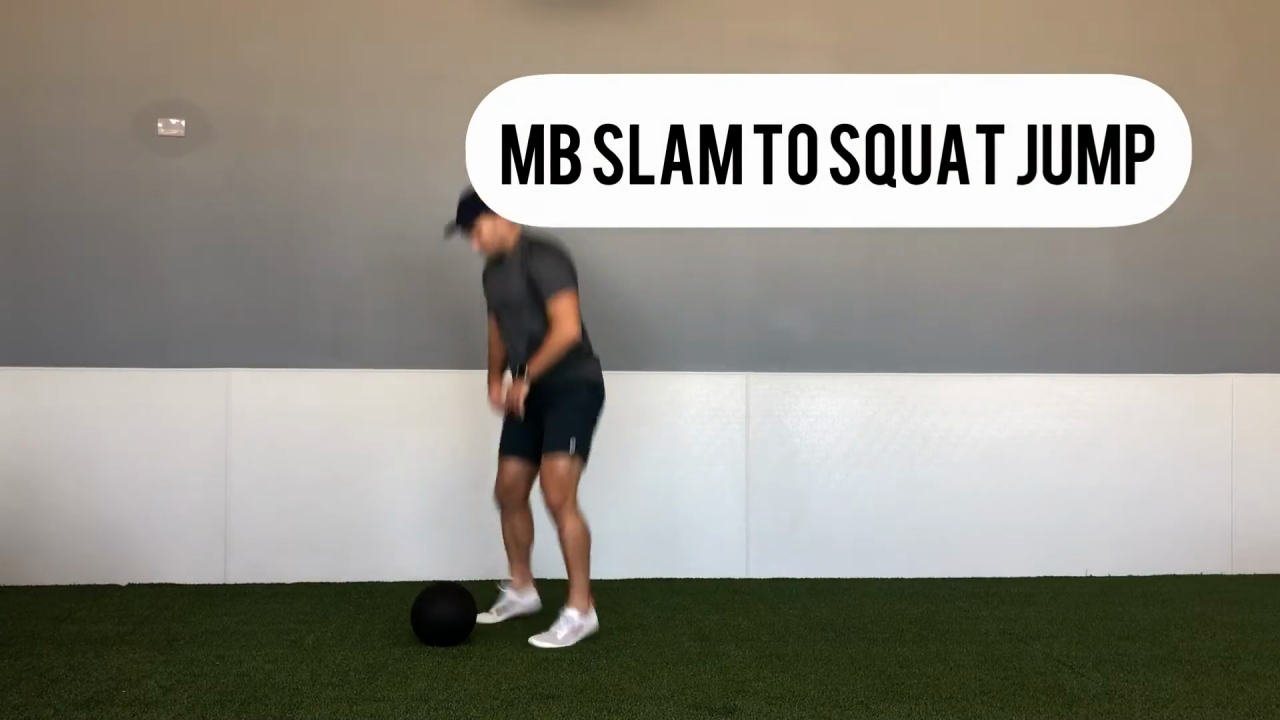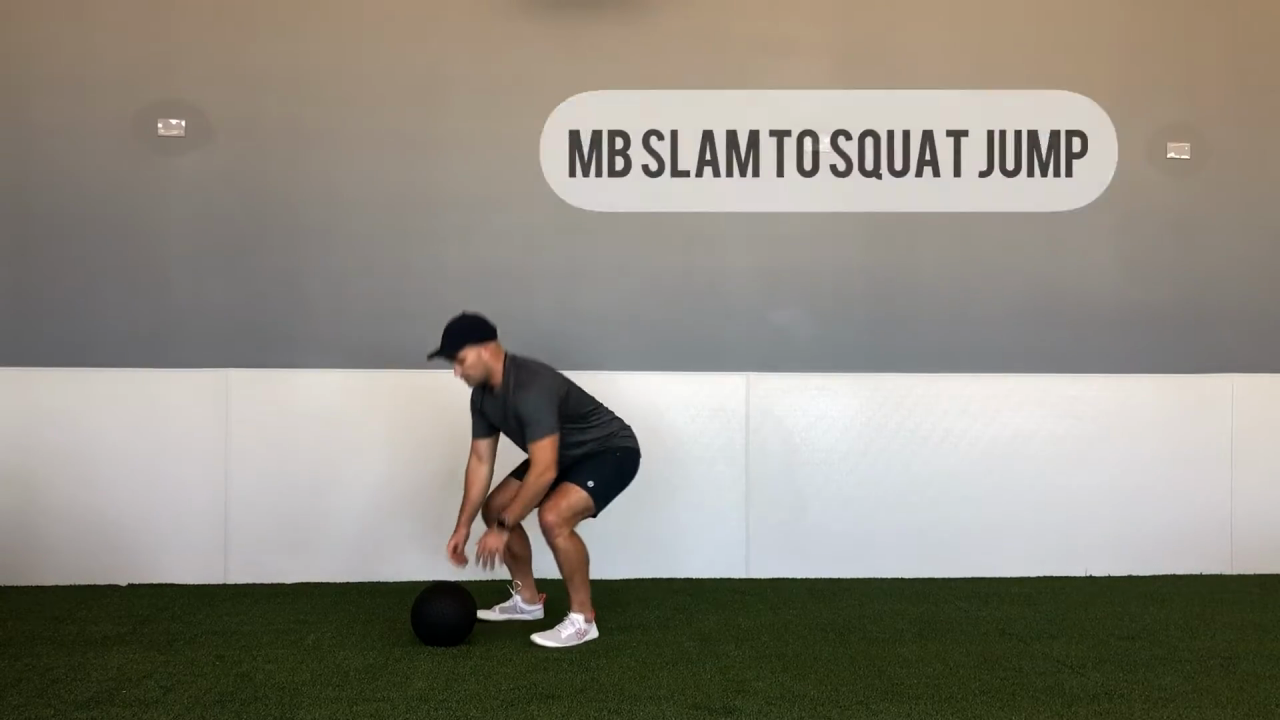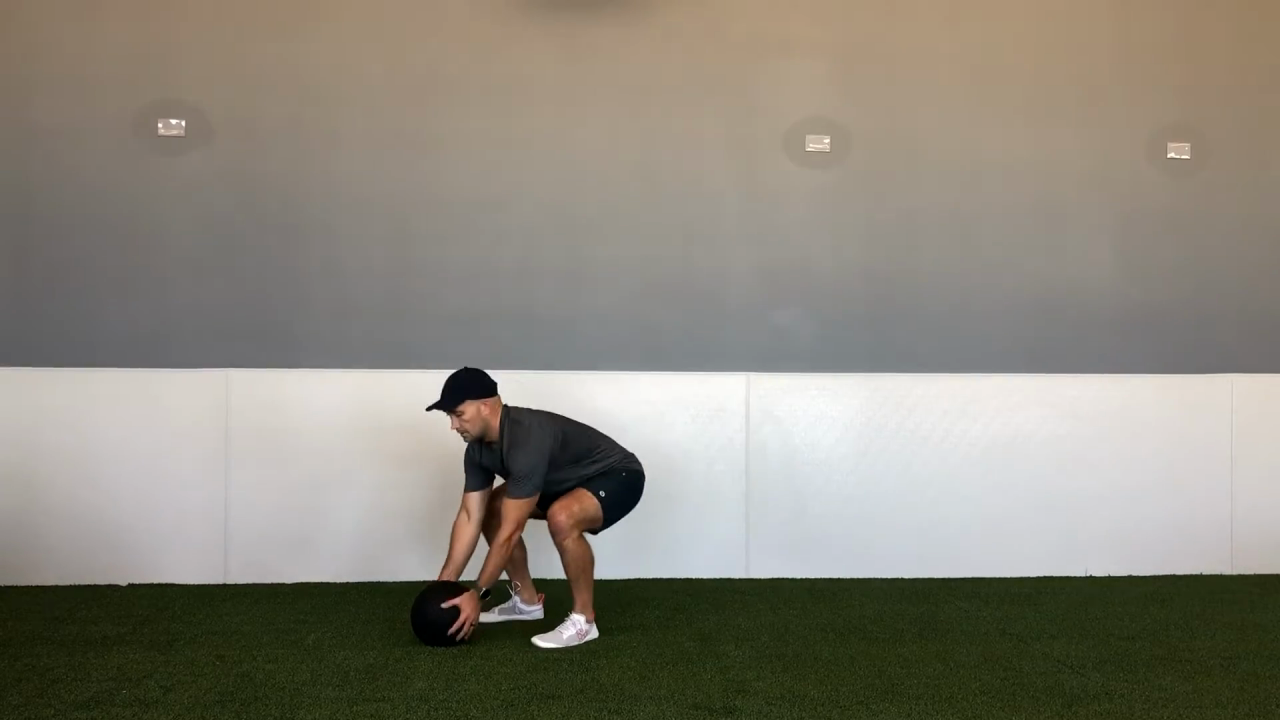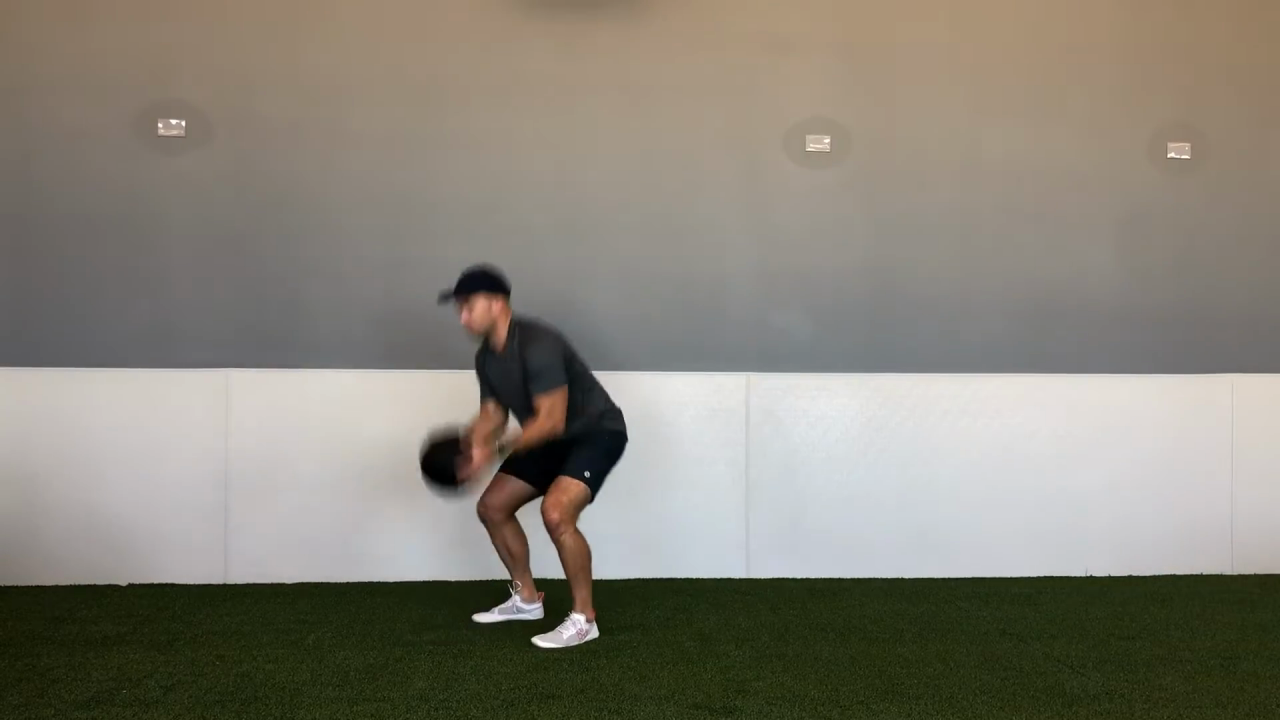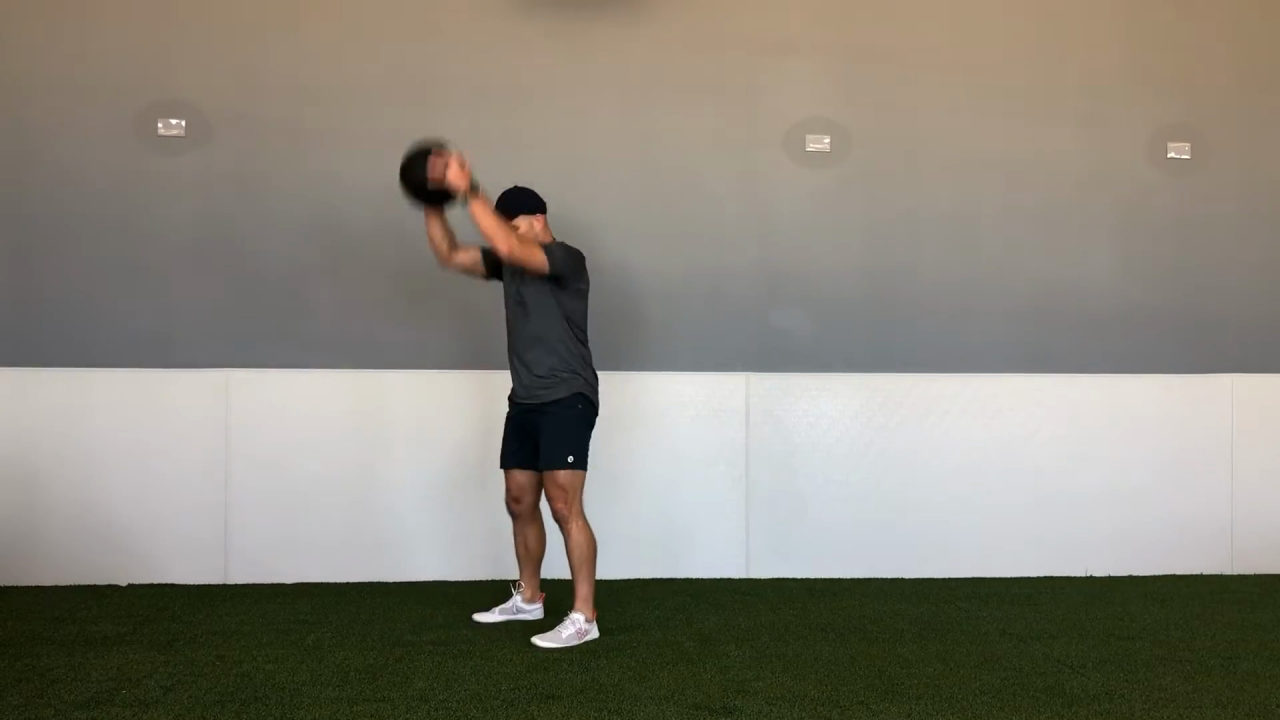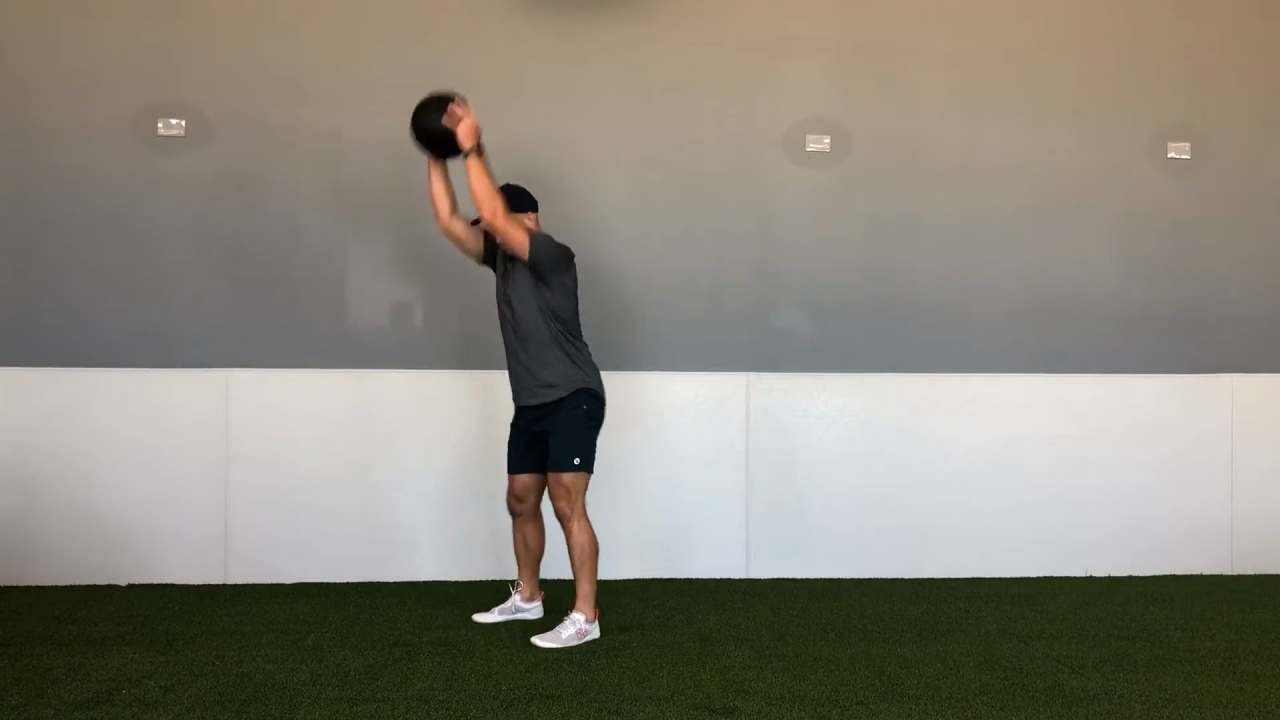
dt=0.3s
person 1, frame 1
left shoulder: (542, 256)
right shoulder: (493, 268)
left elbow: (569, 328)
left wrist: (525, 377)
right wrist: (497, 377)
left hip: (574, 388)
right hip: (534, 390)
left knee: (557, 495)
right knee: (508, 492)
left ankle: (581, 611)
right ankle: (521, 591)
person 1, frame 2
left shoulder: (531, 389)
right shoulder: (483, 396)
left elbow: (544, 471)
right elbow: (480, 461)
left wrist: (504, 528)
right wrist: (463, 527)
left hip: (612, 451)
right hip: (568, 456)
left knee: (554, 518)
right knee: (495, 508)
left ankle: (582, 618)
right ankle: (528, 599)
person 1, frame 3
left shoulder: (526, 443)
right shoulder: (479, 449)
left elbow: (511, 529)
right elbow: (469, 516)
left wrist: (475, 596)
right wrist: (445, 581)
left hip: (618, 477)
left knee: (563, 519)
right knee: (490, 512)
left ankle: (584, 619)
right ankle: (527, 600)
person 1, frame 4
left shoulder: (538, 345)
right shoulder: (486, 356)
left elbow: (552, 420)
right elbow: (492, 416)
left wrist: (495, 449)
right wrist: (468, 447)
left hip: (598, 433)
right hip: (552, 437)
left knee: (556, 512)
right knee: (493, 506)
left ankle: (584, 618)
right ankle: (527, 598)
person 1, frame 5
left shoulder: (566, 259)
right shoulder: (514, 270)
left elbow: (509, 248)
right elbow: (451, 257)
left wrist: (469, 194)
right wrist: (434, 204)
left hip: (567, 402)
right hip: (525, 403)
left knee: (566, 509)
right knee: (520, 504)
left ankle: (584, 619)
right ankle: (528, 599)
person 1, frame 6
left shoulder: (552, 257)
right shoulder: (504, 261)
left elbow: (494, 215)
right elbow: (449, 222)
left wrist: (472, 149)
right wrist: (437, 158)
left hip: (572, 399)
right hip: (531, 404)
left knee: (568, 507)
right knee: (521, 503)
left ankle: (585, 618)
right ankle: (527, 597)
